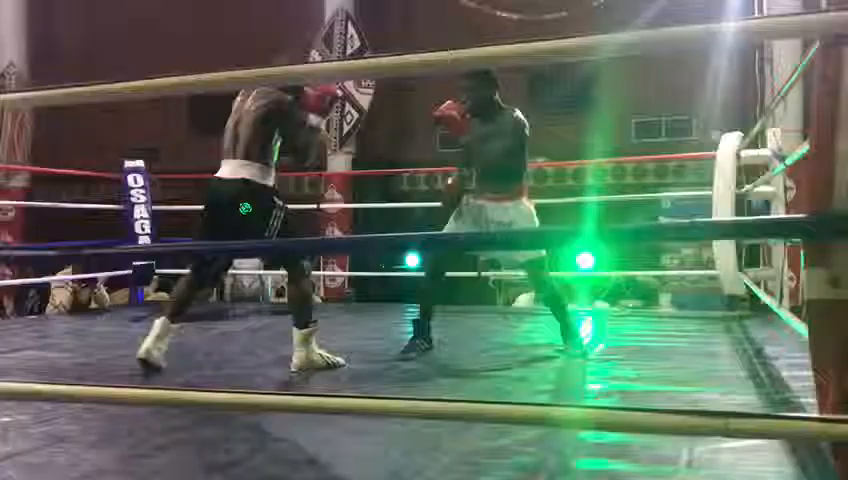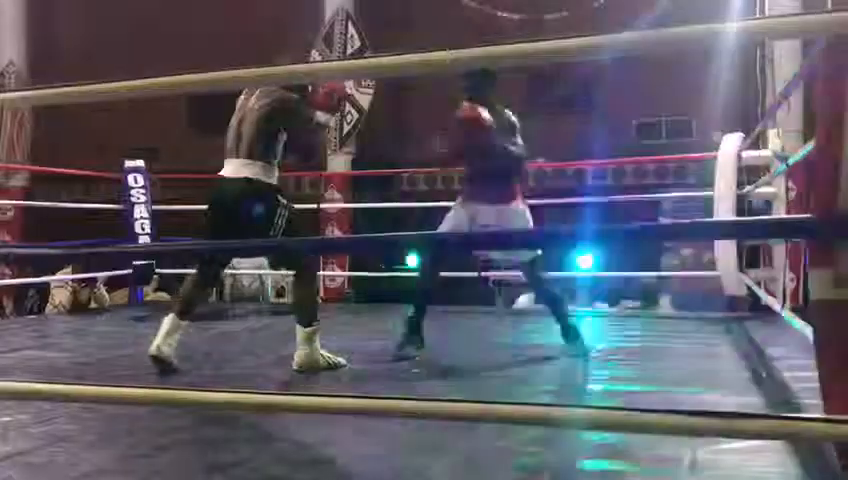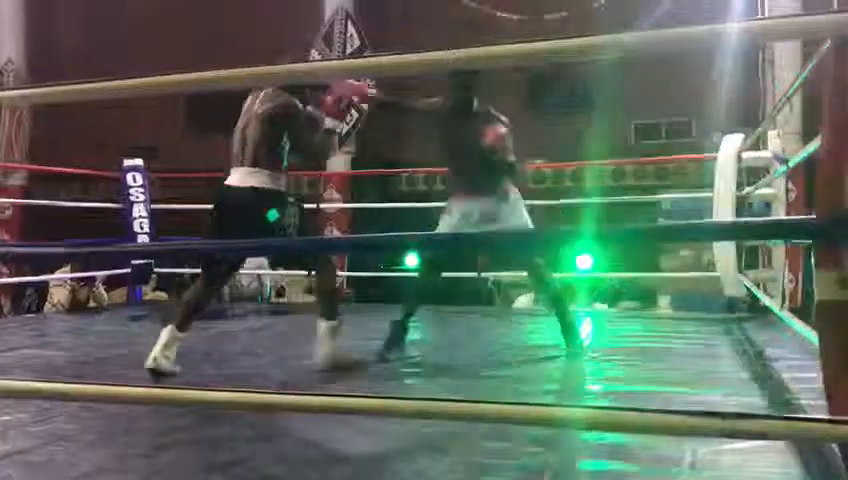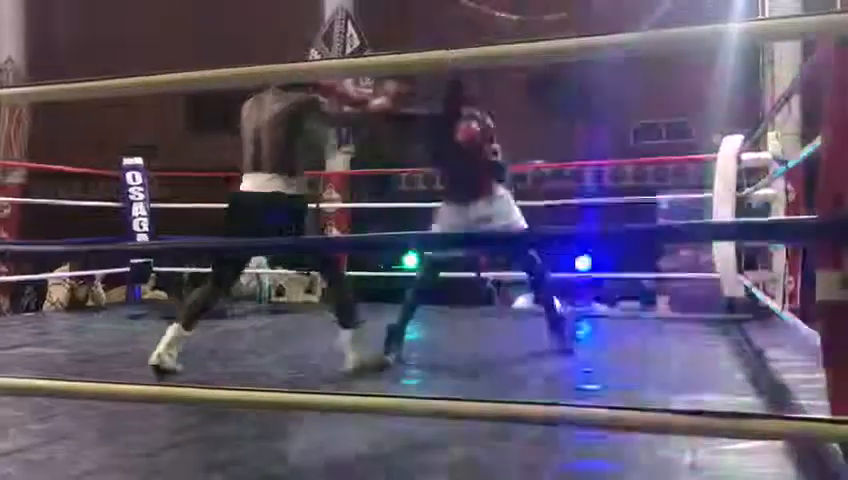
dt=0.1s
person 1, frame 1
left shoulder: (244, 96)
right shoulder: (281, 102)
right elbow: (304, 157)
left wrist: (301, 111)
right wrist: (314, 118)
left hip: (221, 187)
right hip: (251, 191)
left knee: (202, 270)
right knee: (297, 266)
left ankle: (154, 345)
right ankle: (305, 352)
person 1, frame 2
left shoulder: (248, 96)
right shoulder: (286, 100)
right elbow: (310, 154)
left wrist: (308, 109)
right wrist: (323, 115)
left hip: (226, 185)
right hip: (255, 189)
left knee: (207, 269)
right knee: (306, 263)
left ankle: (164, 342)
right ankle: (308, 351)
person 1, frame 3
left shoulder: (256, 99)
right shoulder: (286, 104)
right elbow: (318, 154)
left wrist: (323, 112)
right wrist: (334, 119)
left hip: (231, 194)
right hip: (264, 196)
left knee: (210, 278)
right knee: (323, 262)
left ankle: (162, 352)
right ankle: (329, 347)
person 1, frame 4
left shoulder: (252, 105)
right shoulder: (300, 102)
right wrist: (373, 104)
left hip: (246, 198)
right hip: (283, 202)
left knee: (218, 279)
right knee: (333, 271)
left ankle: (166, 350)
right ankle: (354, 352)
person 2, frame 1
left shoulder: (513, 121)
right shoulder: (472, 119)
left elbow: (497, 157)
left wrist: (462, 131)
right wrist: (458, 182)
left hip: (511, 206)
right hip: (476, 202)
left knee: (538, 273)
right knee: (436, 261)
left ankle: (568, 332)
right ankle: (421, 335)
person 2, frame 2
left shoulder: (506, 121)
right shoulder: (465, 118)
left elbow: (517, 160)
left wrist: (487, 134)
left hip: (506, 207)
right hip: (471, 203)
left knee: (534, 274)
right knee: (430, 260)
left ankle: (570, 333)
right ankle: (414, 333)
person 2, frame 3
left shoulder: (495, 121)
right shoulder: (441, 114)
left elbow: (512, 170)
left wrist: (500, 155)
left hip: (501, 198)
right hip: (464, 202)
left knee: (535, 265)
right knee: (431, 265)
left ankle: (568, 330)
right ankle: (399, 332)
person 2, frame 4
left shoulder: (483, 123)
right shoulder: (432, 123)
left elbow: (500, 171)
left wrist: (481, 151)
left hip: (491, 201)
right hip: (455, 207)
left knee: (530, 261)
right knee: (428, 270)
left ankle: (556, 325)
right ankle: (396, 336)
